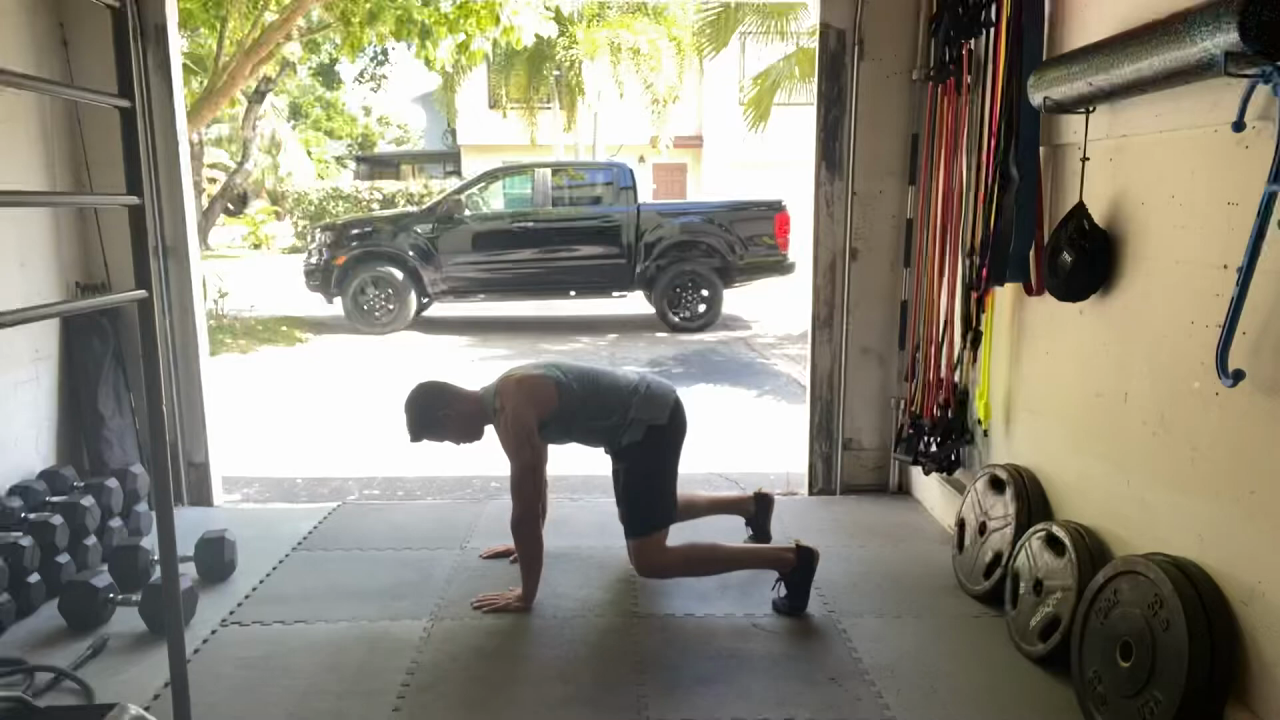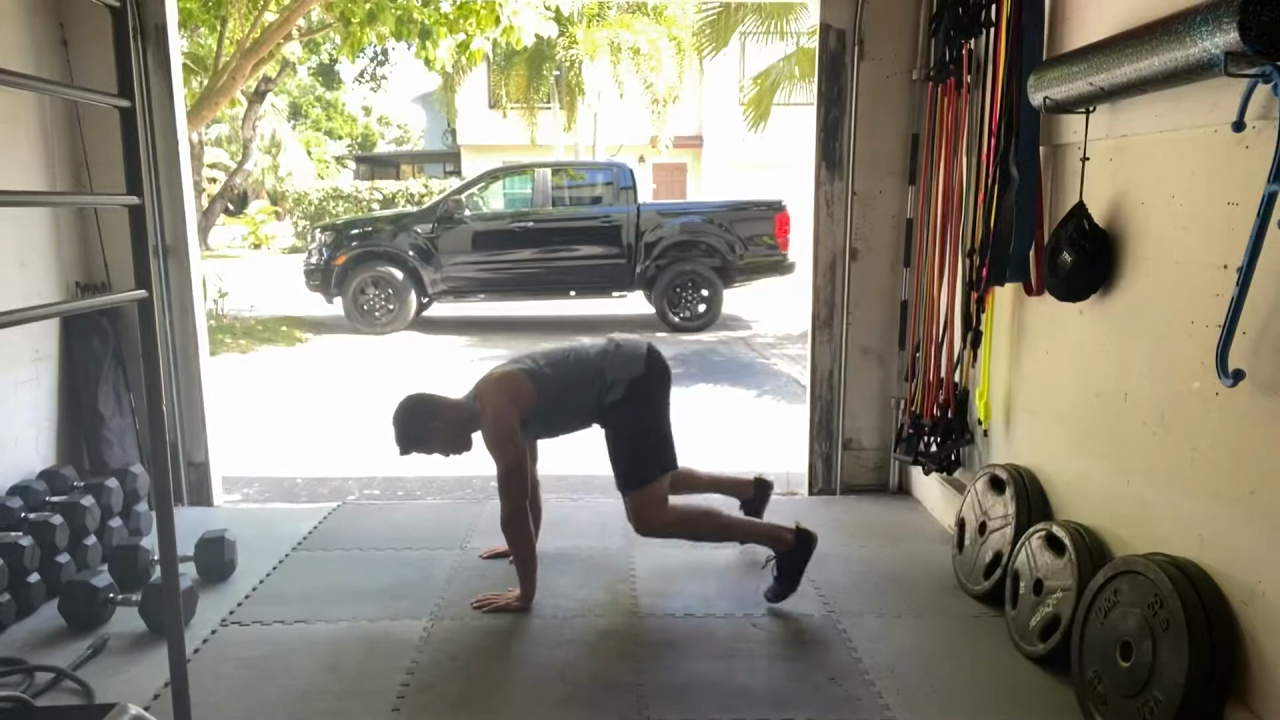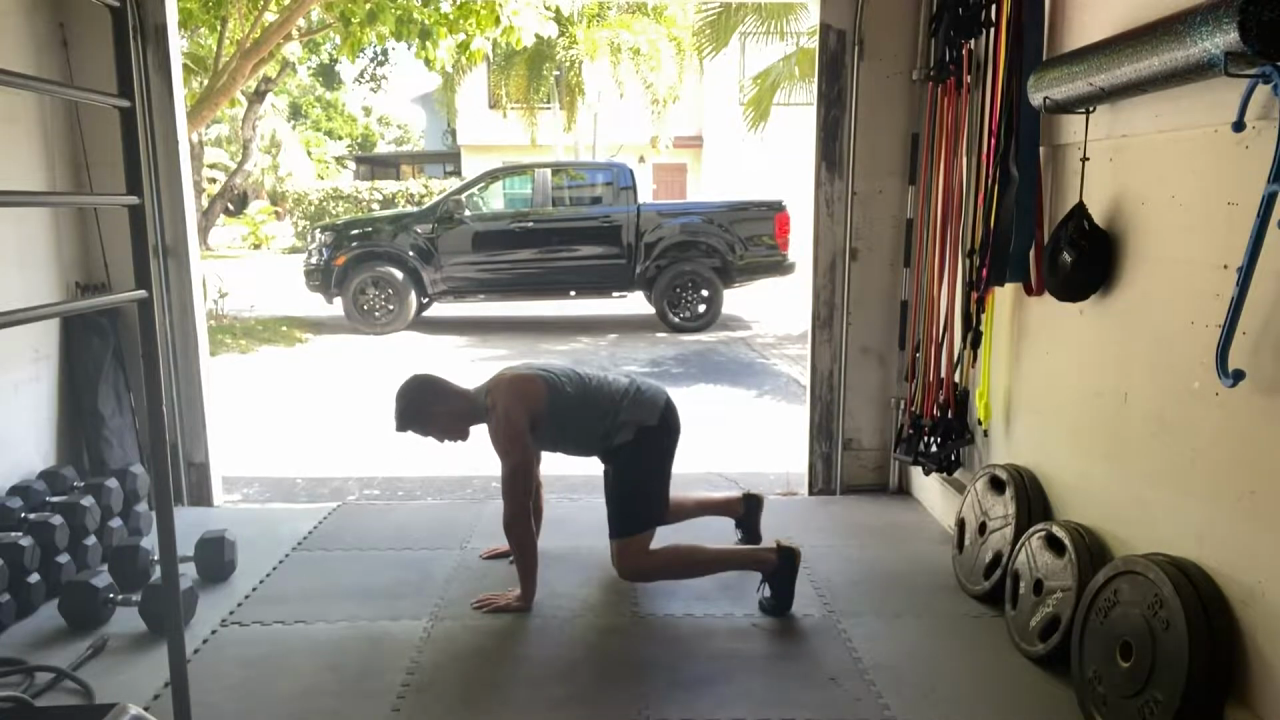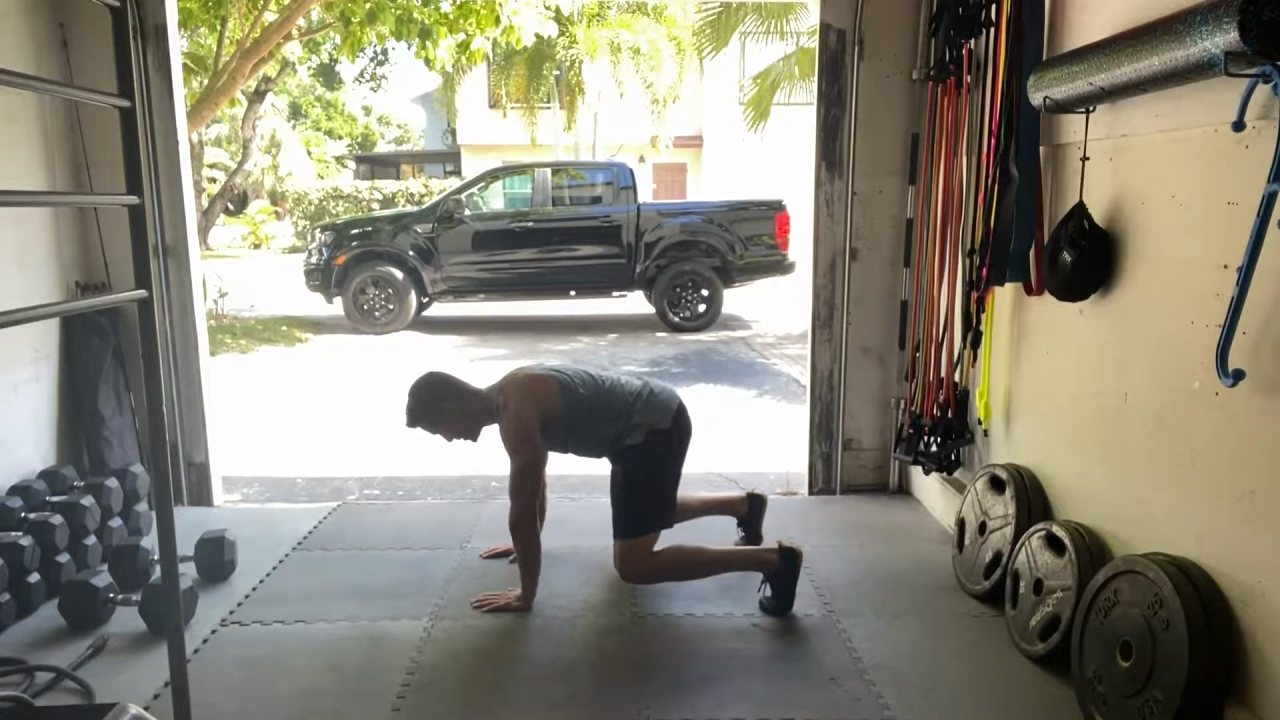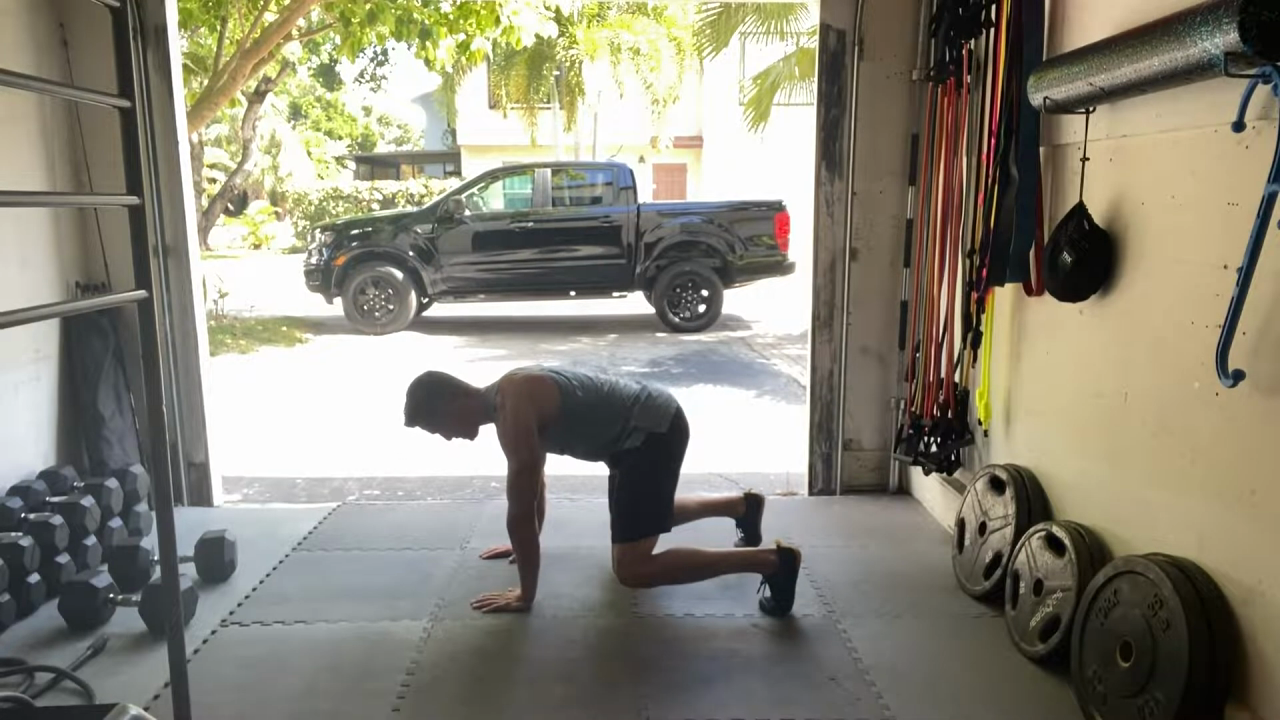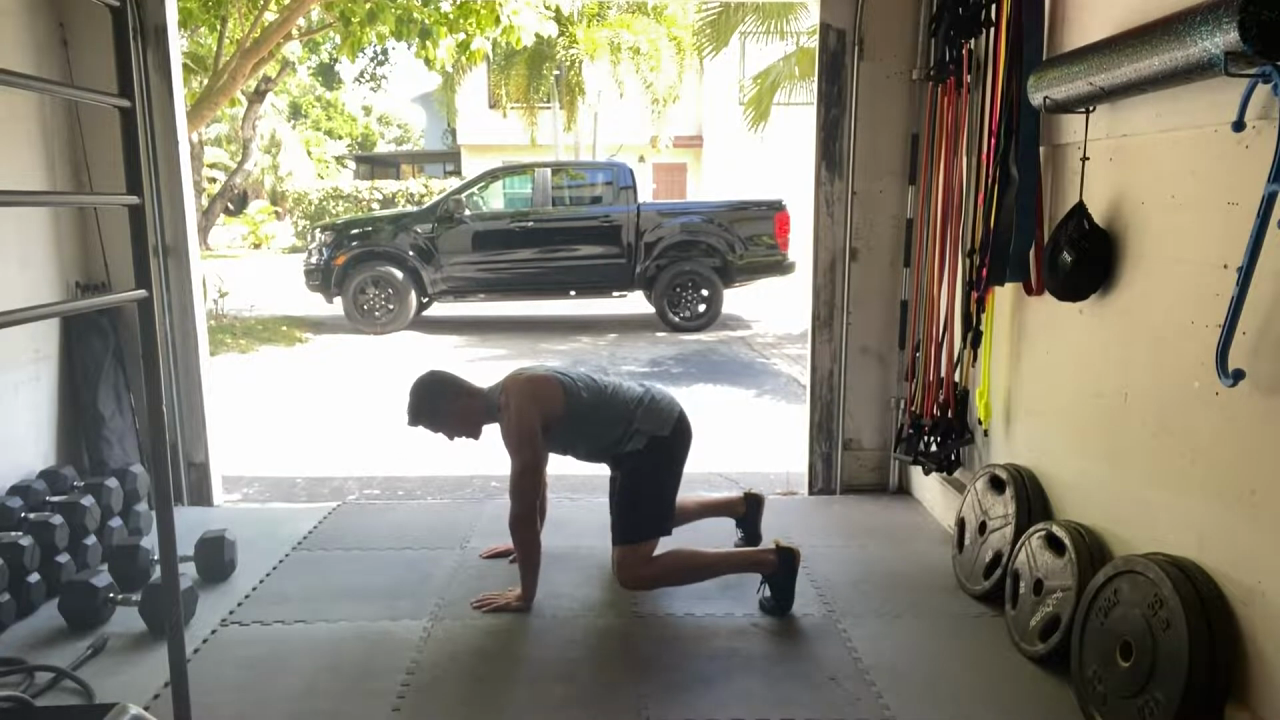
dt=0.4s
person 1, frame 1
left shoulder: (511, 414)
right shoulder: (506, 395)
left elbow: (524, 510)
right elbow: (536, 477)
left wrist: (526, 594)
right wrist: (527, 545)
left hip: (649, 422)
right hip: (647, 409)
left knee: (649, 559)
right knee: (640, 515)
left ankle: (790, 559)
right ankle: (751, 504)
person 1, frame 2
left shoulder: (494, 415)
right shoulder: (492, 398)
left elbow: (513, 508)
right elbow: (528, 479)
left wrist: (525, 593)
right wrist: (526, 541)
left hip: (632, 379)
right hip: (633, 371)
left knee: (648, 516)
right knee: (653, 481)
left ankle: (788, 540)
right ankle: (750, 492)
person 1, frame 3
left shoulder: (503, 414)
right shoulder: (500, 395)
left elbow: (517, 510)
right elbow: (531, 481)
left wrist: (525, 594)
right wrist: (527, 542)
left hip: (643, 425)
right hip: (641, 413)
left knee: (631, 563)
right knee: (640, 513)
left ankle: (771, 559)
right ankle: (741, 506)
person 1, frame 4
left shoulder: (515, 413)
right shoulder: (511, 394)
left elbow: (523, 510)
right elbow: (536, 483)
left wrist: (526, 594)
right wrist: (527, 542)
left hip: (656, 427)
right hip: (651, 417)
left knee: (633, 565)
right knee: (643, 513)
left ankle: (774, 560)
right ankle: (744, 505)
person 1, frame 5
left shoulder: (512, 414)
right shoulder: (510, 394)
left elbow: (521, 510)
right elbow: (534, 482)
left wrist: (526, 594)
right wrist: (527, 543)
left hip: (653, 431)
right hip: (647, 421)
left knee: (632, 568)
right knee: (638, 517)
left ankle: (772, 560)
right ankle: (742, 505)
person 1, frame 6
left shoulder: (516, 412)
right shoulder: (512, 395)
left elbow: (523, 510)
right elbow: (536, 483)
left wrist: (526, 594)
right wrist: (528, 543)
left hip: (656, 434)
right hip: (649, 426)
left knee: (632, 572)
right knee: (638, 519)
left ankle: (772, 560)
right ankle: (742, 505)
